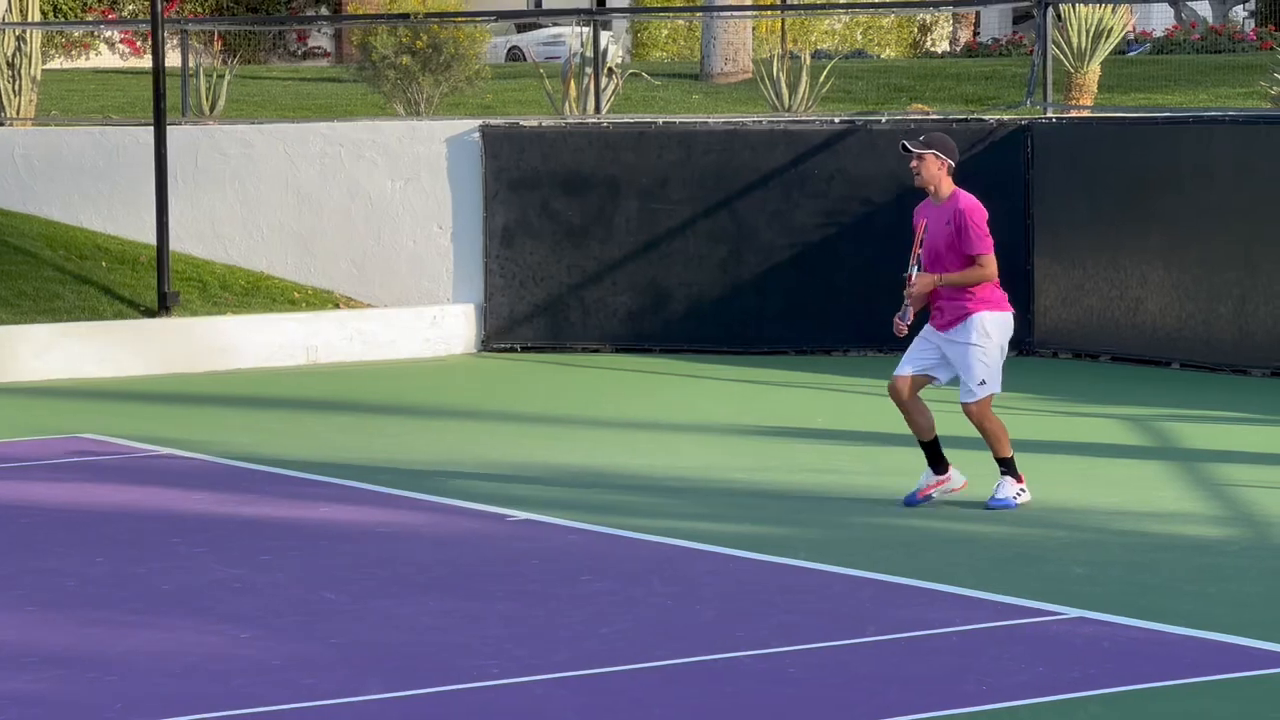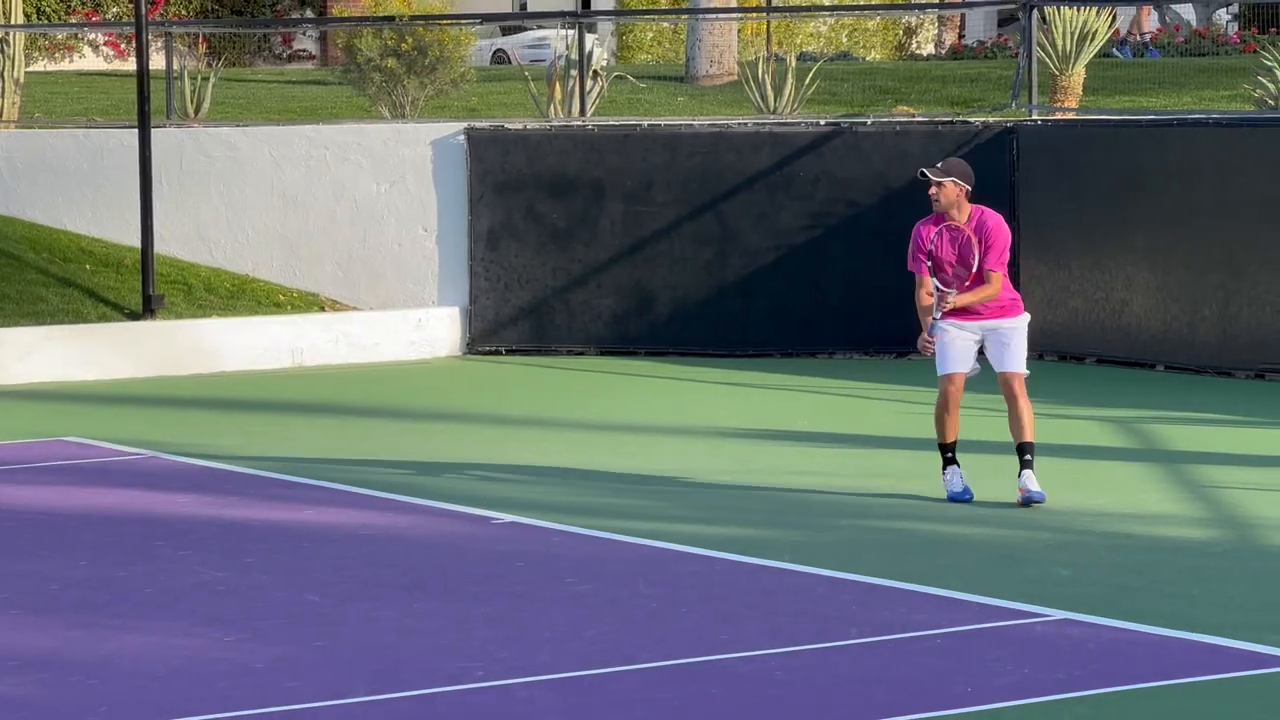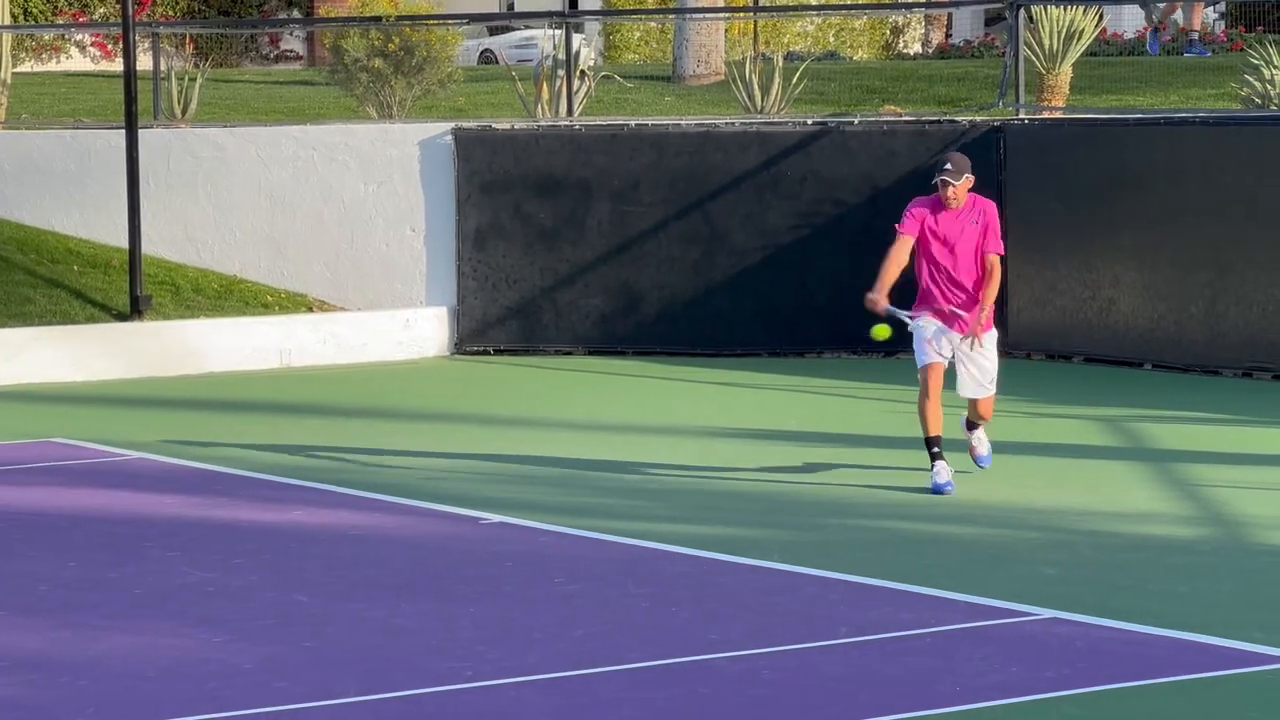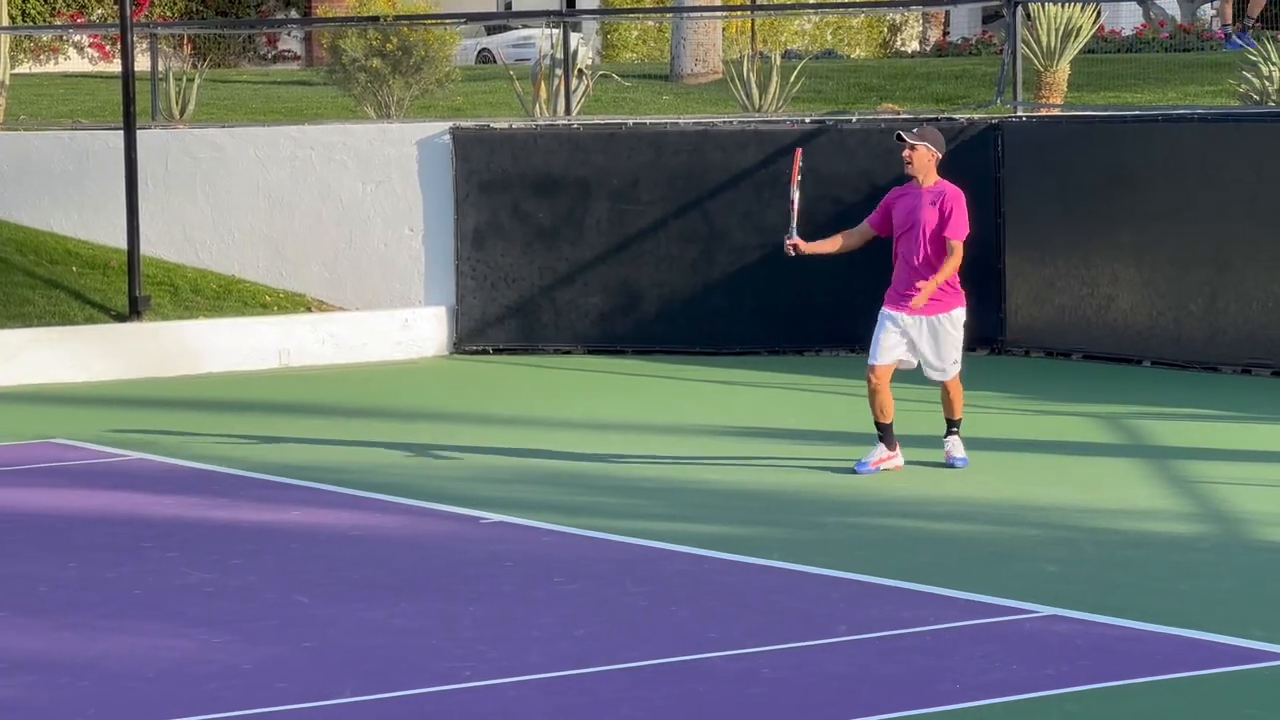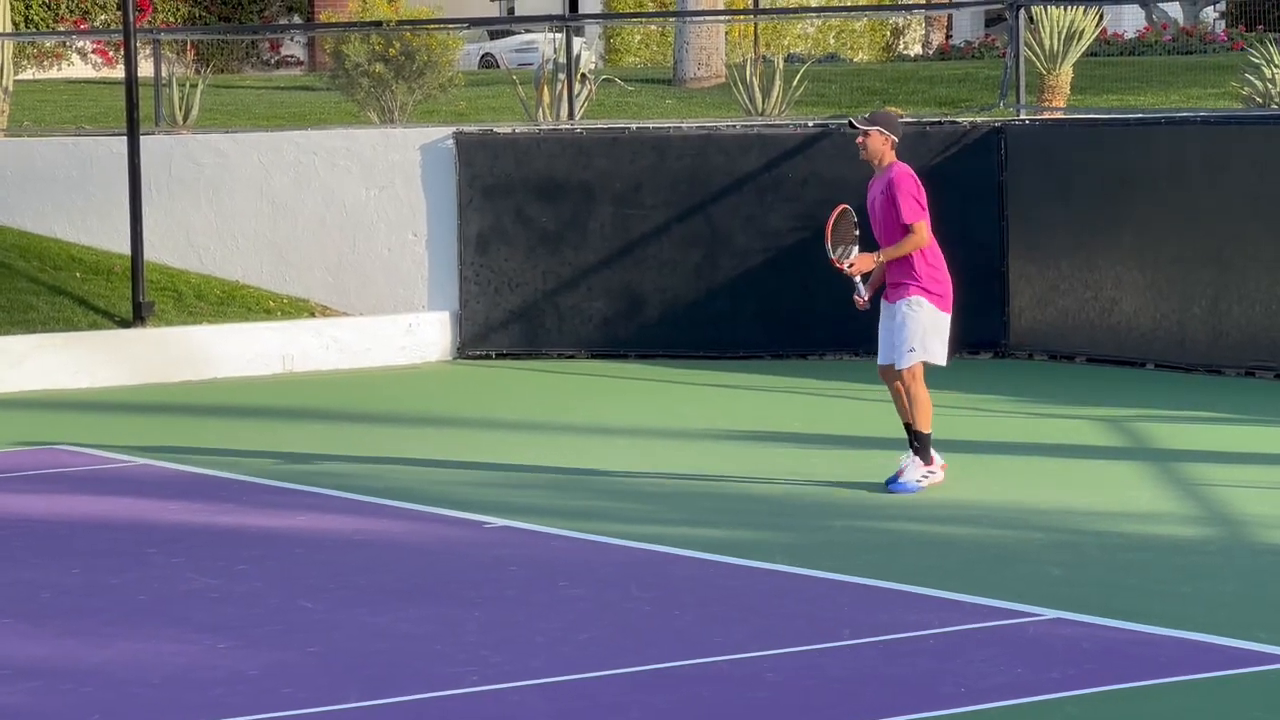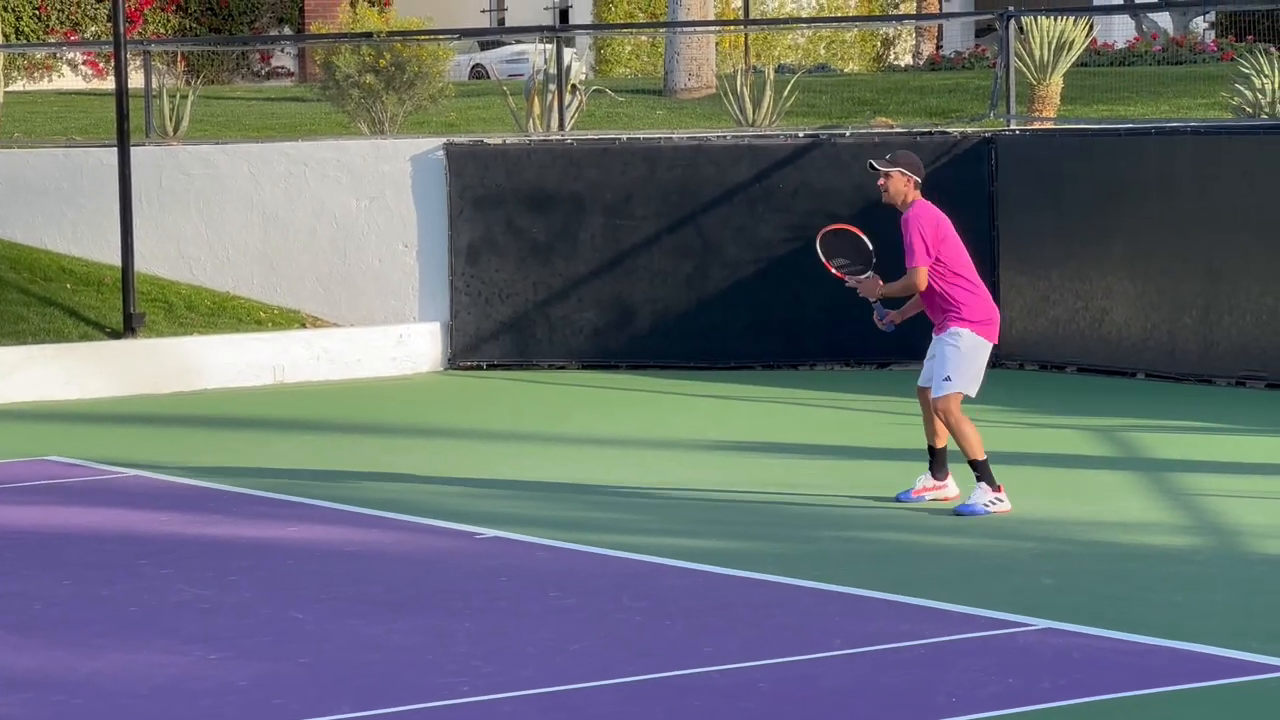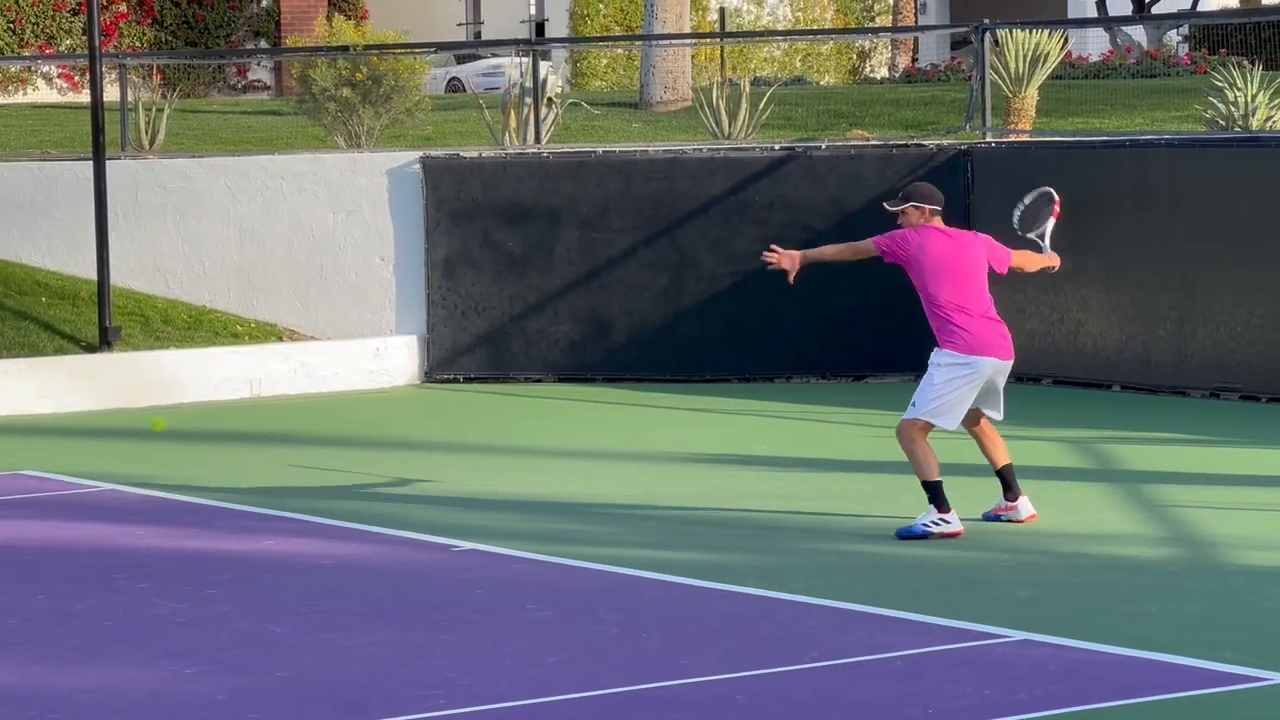
dt=0.7s
person 1, frame 1
left shoulder: (967, 209)
right shoulder: (923, 211)
left elbow: (988, 271)
left wrist: (934, 282)
right wrist: (910, 308)
left hip: (983, 318)
right hip: (942, 322)
left knee: (976, 408)
right knee: (900, 386)
left ankle: (1012, 481)
right ankle: (941, 472)
person 1, frame 2
left shoulder: (991, 223)
right shoulder: (924, 231)
left elbow: (994, 286)
right elbow: (923, 291)
left wrist: (954, 301)
right wrist: (925, 330)
left hip: (1004, 314)
right hip: (951, 321)
left knee: (1014, 383)
right knee: (950, 387)
left ankle: (1028, 474)
right ankle: (951, 468)
person 1, frame 3
left shoulder: (987, 210)
right shoulder: (921, 209)
left elbow: (993, 269)
right elbow: (899, 250)
left wrist: (984, 311)
right wrist: (880, 291)
left hip: (976, 322)
right hip: (934, 318)
left knee: (983, 408)
right knee: (930, 382)
left ankle: (974, 429)
right ankle: (939, 464)
person 1, frame 4
left shoulder: (951, 196)
right shoulder: (897, 196)
left elbow: (955, 254)
right elbow: (858, 235)
left wrist: (930, 287)
right wrist: (809, 246)
left hip: (941, 308)
right hip: (897, 307)
left knee: (948, 379)
right knee: (876, 377)
left ankle: (953, 438)
right ankle: (888, 448)
person 1, frame 5
left shoulder: (900, 178)
right shoulder: (875, 184)
left elbow: (921, 237)
left wrist: (874, 259)
right wrist: (869, 286)
left hip: (921, 291)
right hip: (897, 291)
left knee: (909, 374)
right knee: (889, 373)
left ankle: (926, 463)
right ankle: (921, 453)
person 1, frame 6
left shoulder: (916, 218)
right shoulder: (919, 216)
left elbow: (918, 283)
left wrist: (879, 289)
right wrist: (898, 313)
left hip: (969, 321)
right hip: (957, 321)
left knee: (946, 404)
right knee: (927, 394)
left ankle: (991, 491)
right ankle: (938, 479)
person 1, frame 7
left shoulder: (910, 240)
right shoulder: (978, 242)
left elbow: (852, 249)
right elbow: (1023, 261)
left wrist: (800, 257)
right wrist: (1049, 259)
left hip: (962, 353)
right hip: (1001, 350)
left knee: (910, 431)
right knee: (975, 420)
left ankle: (942, 513)
right ankle: (1016, 500)
